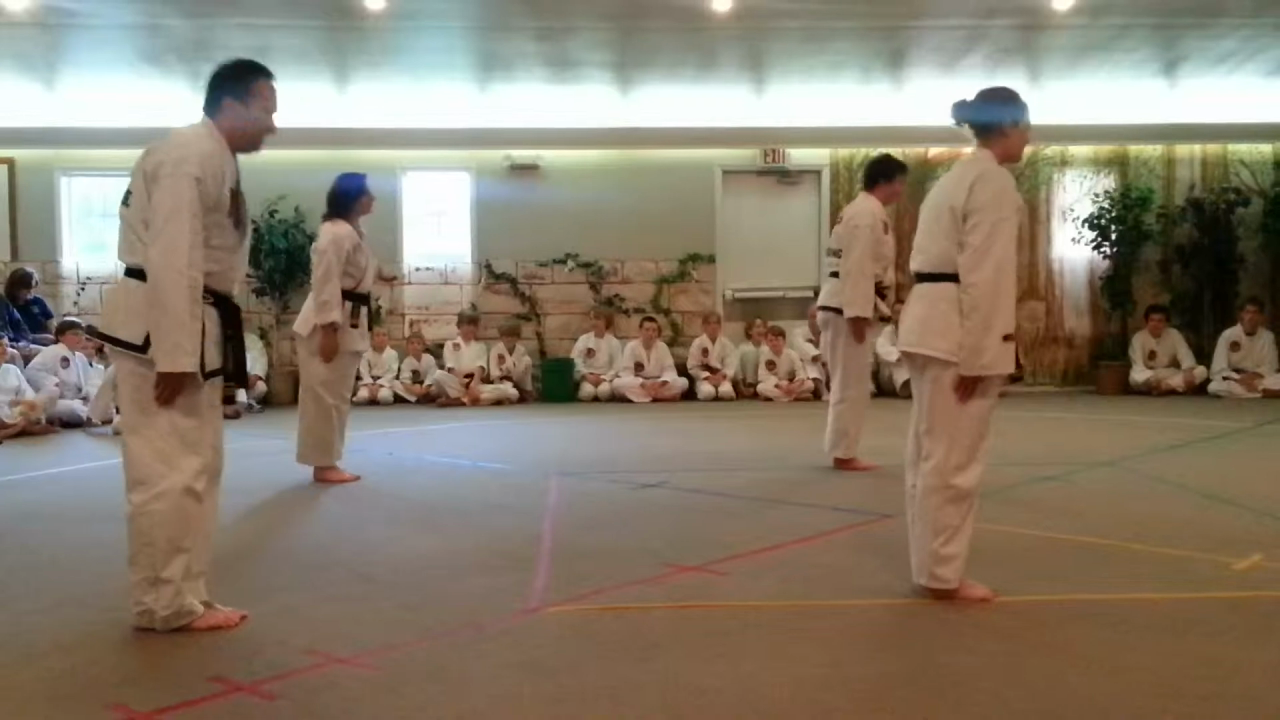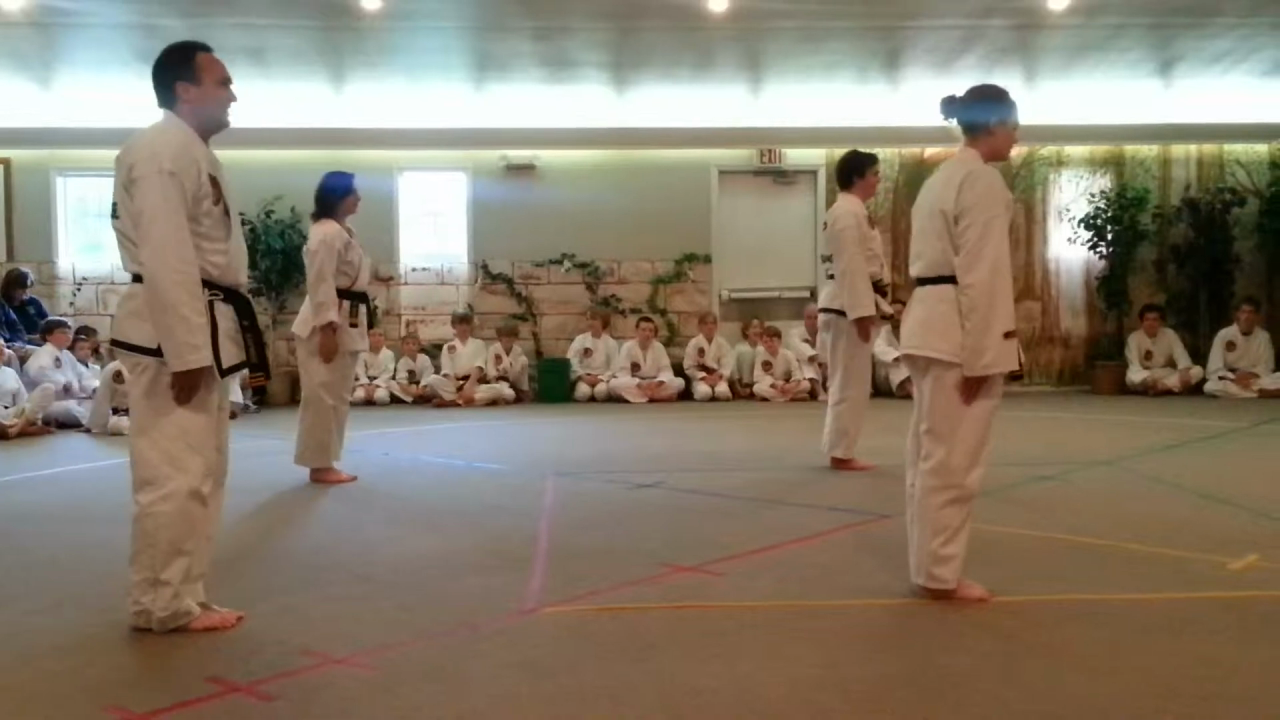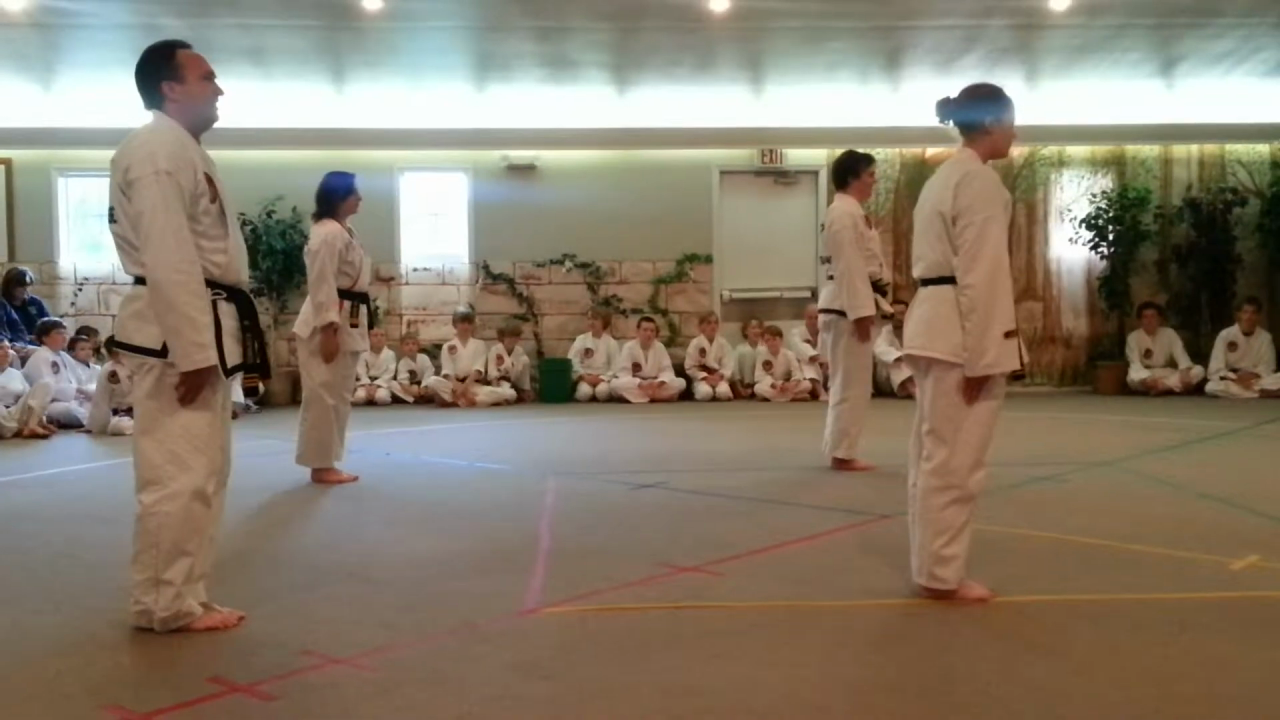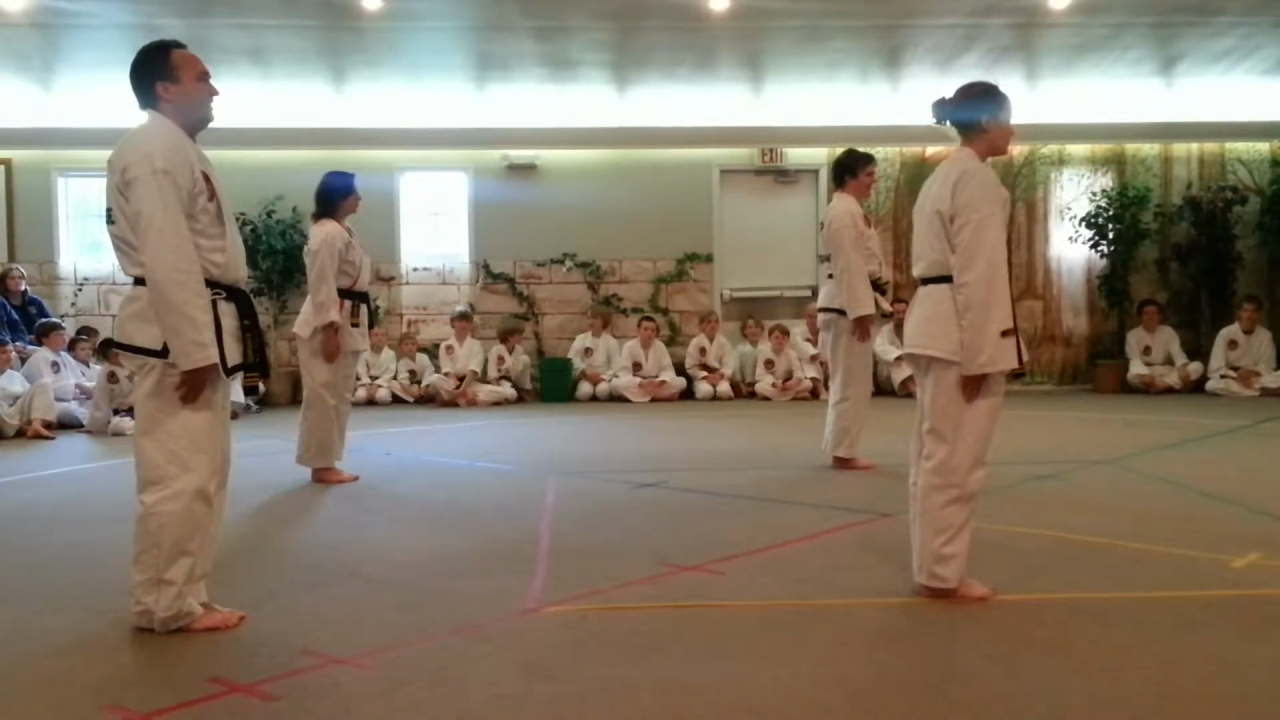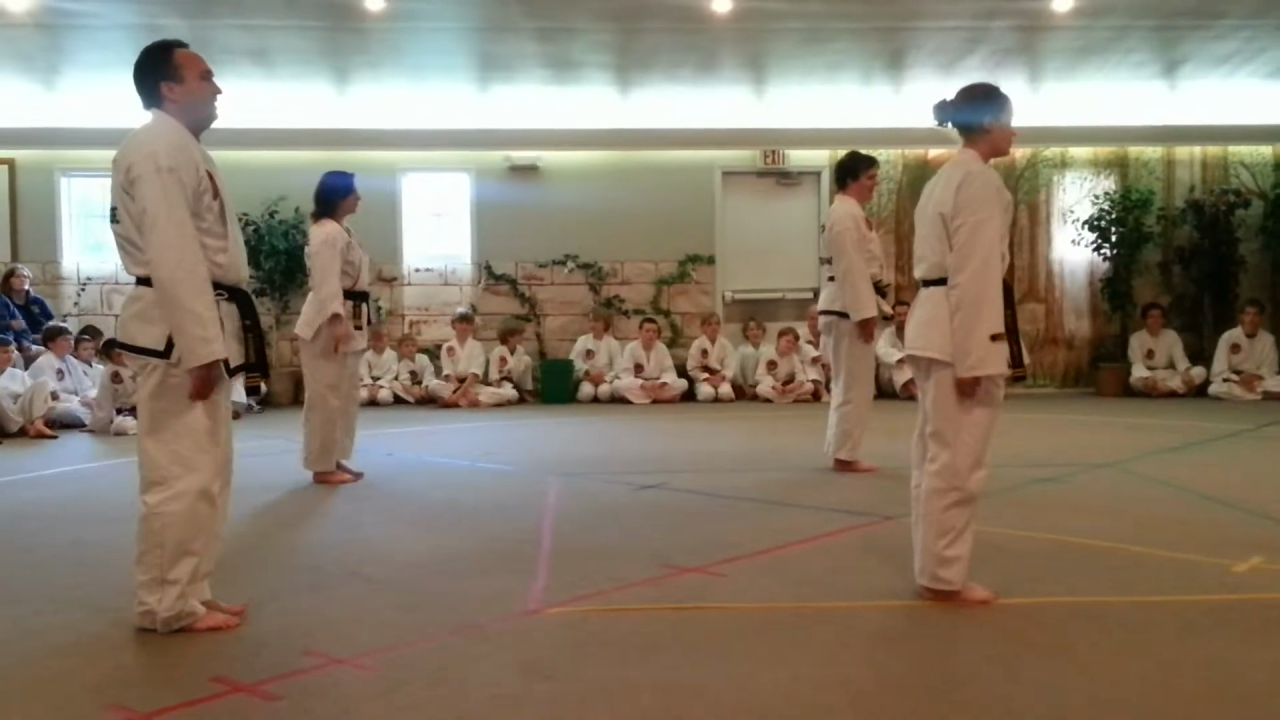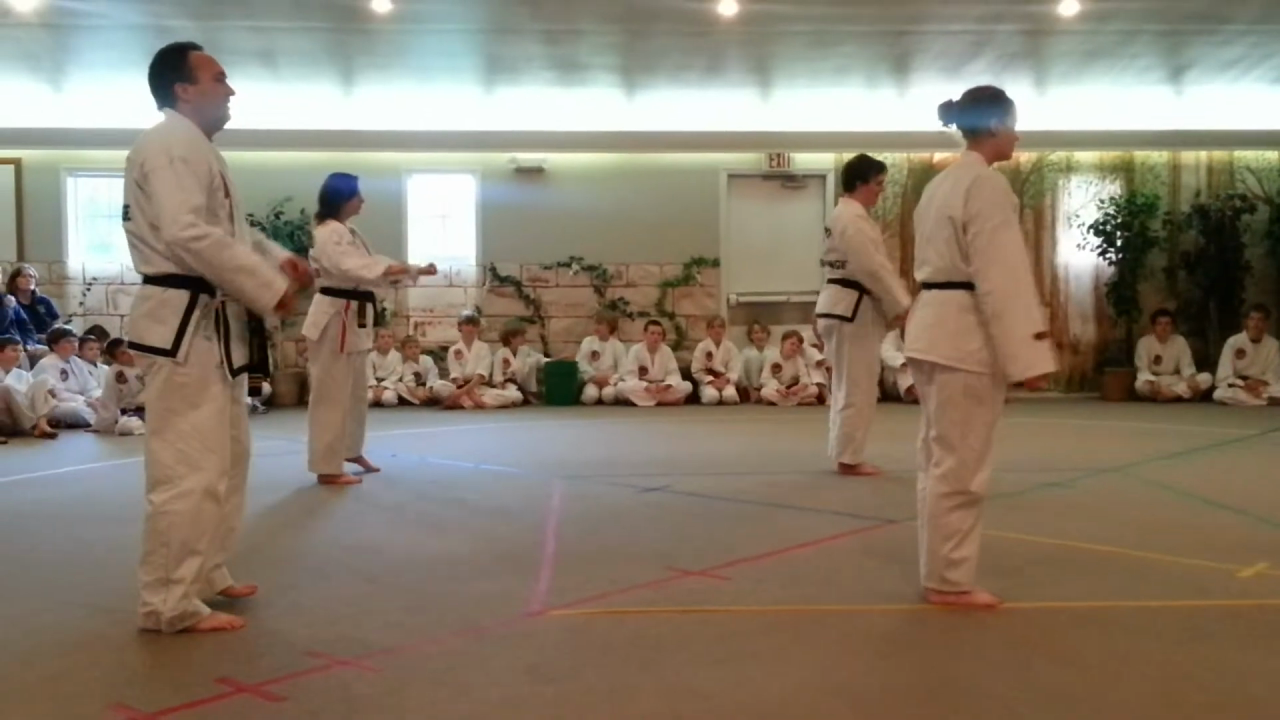
dt=0.3s
person 1, frame 1
left shoulder: (215, 158)
right shoulder: (190, 155)
right elbow: (172, 262)
right wrist: (173, 357)
left hip: (190, 326)
right hip: (161, 330)
left knee: (197, 467)
right knee: (169, 472)
left ankle: (184, 595)
right ankle: (165, 604)
person 1, frame 2
left shoulder: (191, 151)
right shoulder: (162, 150)
right elbow: (167, 261)
right wrist: (186, 354)
left hip: (203, 328)
right hip: (172, 331)
left knee: (201, 471)
right knee: (176, 474)
left ankle: (181, 596)
right ankle: (162, 605)
person 1, frame 3
left shoulder: (183, 148)
right shoulder: (156, 150)
right elbow: (169, 263)
right wrist: (193, 351)
left hip: (201, 327)
right hip: (175, 332)
left knee: (202, 471)
right knee: (178, 474)
left ankle: (180, 595)
right ankle: (164, 604)
person 1, frame 4
left shoulder: (178, 150)
right shoulder: (154, 151)
right elbow: (169, 262)
right wrist: (194, 351)
left hip: (201, 327)
right hip: (174, 333)
left knee: (202, 471)
right knee: (180, 474)
left ankle: (183, 594)
right ankle: (166, 605)
person 1, frame 5
left shoulder: (183, 148)
right shoulder: (158, 149)
right elbow: (173, 258)
left wrist: (227, 330)
right wrist: (208, 345)
left hip: (197, 329)
right hip: (176, 333)
left knee: (206, 468)
right knee: (182, 473)
left ankle: (189, 590)
right ankle: (167, 605)
person 1, frame 6
left shoulder: (194, 147)
right shoulder: (170, 145)
left elbow: (227, 234)
right elbow: (191, 234)
left wrist: (281, 262)
right wrist: (268, 287)
left hip: (207, 324)
right hip: (184, 326)
left knee: (225, 459)
right knee: (189, 471)
left ankle: (206, 576)
right ankle: (171, 605)
person 2, frame 1
left shoulder: (957, 176)
right shoulder: (993, 180)
right elbow: (985, 276)
right wrist: (978, 356)
left hip: (928, 318)
right hip: (959, 327)
left knee: (931, 451)
right knee: (953, 457)
left ankle: (932, 567)
right ankle: (943, 575)
person 2, frame 2
left shoulder: (942, 177)
right shoulder: (982, 179)
right elbow: (981, 274)
right wrist: (981, 356)
left hip: (929, 321)
right hip: (959, 329)
left knee: (932, 453)
right knee: (954, 458)
left ankle: (931, 567)
right ankle: (940, 575)
person 2, frame 3
left shoulder: (943, 177)
right shoulder: (979, 179)
right elbow: (981, 274)
right wrist: (982, 356)
left hip: (933, 322)
right hip: (962, 330)
left knee: (934, 453)
right knee: (955, 458)
left ankle: (933, 567)
right ankle: (941, 575)
person 2, frame 4
left shoulder: (942, 176)
right shoulder: (976, 177)
right elbow: (978, 273)
right wrist: (980, 354)
left hip: (933, 321)
right hip: (961, 328)
left knee: (935, 452)
right knee: (955, 456)
left ankle: (935, 566)
right ankle: (942, 574)
person 2, frame 5
left shoulder: (944, 178)
right shoulder: (979, 179)
right elbow: (975, 274)
right wrist: (976, 355)
left hip: (933, 323)
right hip: (962, 330)
left knee: (937, 455)
right knee: (958, 460)
left ankle: (937, 569)
right ankle: (943, 577)
person 2, frame 6
left shoulder: (942, 183)
right shoulder: (986, 183)
right elbow: (1002, 275)
right wrist: (1028, 354)
left hip: (933, 324)
right hip: (964, 332)
left knee: (940, 458)
right knee: (960, 463)
left ankle: (940, 573)
right ankle: (948, 581)
person 3, frame 1
left shoulder: (862, 209)
right shoulder: (868, 212)
right elbow: (856, 267)
left wrist: (863, 309)
right wrist: (859, 312)
left hip: (843, 302)
right hip: (847, 304)
left knee: (850, 382)
right knee: (851, 383)
left ankle: (842, 449)
right ankle: (843, 454)
person 3, frame 2
left shoulder: (847, 210)
right shoulder: (849, 212)
right elbow: (851, 267)
left wrist: (862, 308)
right wrist: (862, 311)
left hip: (842, 305)
right hip: (848, 306)
left knee: (848, 383)
right knee: (851, 384)
left ankle: (839, 450)
right ankle: (840, 453)
person 3, frame 3
left shoulder: (847, 211)
right shoulder: (846, 213)
right elbow: (850, 267)
left wrist: (861, 308)
right wrist: (861, 311)
left hip: (843, 304)
right hip: (848, 306)
left knee: (847, 382)
right knee: (852, 384)
left ankle: (839, 449)
right ankle: (842, 453)
person 3, frame 4
left shoulder: (845, 210)
right shoulder: (845, 212)
right elbow: (849, 266)
left wrist: (860, 307)
right wrist: (860, 310)
left hip: (842, 302)
right hip: (847, 305)
left knee: (847, 381)
right knee: (852, 383)
left ankle: (839, 448)
right ankle: (842, 452)
person 3, frame 5
left shoulder: (847, 212)
right shoulder: (847, 215)
right elbow: (851, 269)
left wrist: (866, 309)
right wrist: (866, 312)
left hip: (843, 305)
right hip: (849, 306)
left knee: (848, 383)
right knee: (855, 385)
left ankle: (840, 449)
right ankle: (844, 455)
person 3, frame 6
left shoulder: (845, 215)
right shoulder: (855, 219)
right elbow: (873, 268)
left wrist: (892, 299)
right wrist: (901, 302)
left hip: (839, 304)
right hip: (851, 307)
left knee: (846, 385)
right knee: (858, 388)
left ankle: (843, 451)
right ankle: (848, 459)
person 4, frame 1
left shoulder: (354, 231)
right shoulder: (336, 233)
right elbow: (324, 284)
right wrist: (329, 330)
left hip: (346, 321)
right hip: (328, 323)
left knee: (337, 395)
right knee: (324, 394)
left ankle: (328, 462)
right ankle: (323, 466)
person 4, frame 2
left shoulder: (344, 231)
right shoulder: (326, 234)
right elbow: (320, 285)
left wrist: (366, 327)
right wrist: (327, 331)
left hip: (346, 322)
right hip: (327, 323)
left knee: (338, 397)
right knee: (323, 396)
left ankle: (325, 462)
right ankle: (319, 466)
person 4, frame 3
left shoulder: (345, 231)
right shoulder: (327, 234)
right elbow: (321, 286)
left wrist: (364, 326)
right wrist: (328, 331)
left hip: (347, 323)
right hip: (328, 323)
left knee: (339, 396)
right knee: (324, 396)
left ankle: (326, 463)
right ankle: (320, 466)
person 4, frame 4
left shoulder: (344, 232)
right shoulder: (327, 234)
right elbow: (321, 286)
left wrist: (359, 327)
right wrist: (329, 330)
left hip: (347, 322)
right hip: (328, 323)
left knee: (338, 396)
right knee: (324, 396)
left ankle: (326, 462)
right ankle: (321, 465)
person 4, frame 5
left shoulder: (342, 232)
right shoulder: (327, 234)
right elbow: (326, 281)
left wrist: (367, 321)
right wrist: (337, 321)
left hip: (346, 322)
right hip: (327, 323)
left knee: (346, 395)
right knee: (326, 396)
left ankle: (335, 459)
right ankle: (323, 467)
person 4, frame 6
left shoulder: (348, 233)
right shoulder: (329, 233)
left elbow: (373, 261)
right elbow: (349, 264)
left wrist: (415, 270)
right wrist: (388, 270)
left hip: (352, 321)
right hip: (334, 320)
left knee: (358, 392)
right knee: (331, 396)
left ankle: (350, 450)
right ankle: (328, 468)
